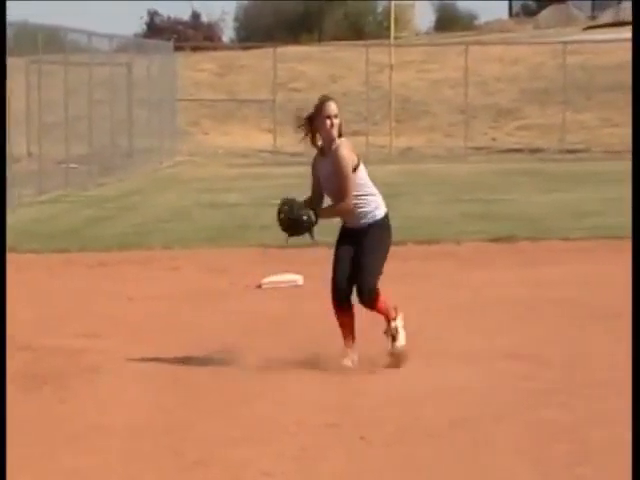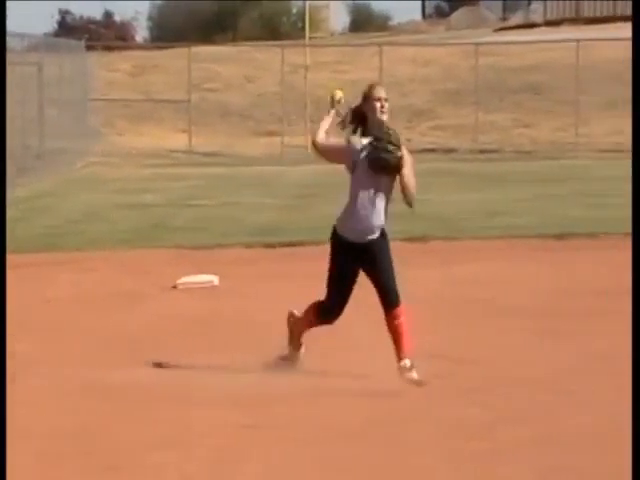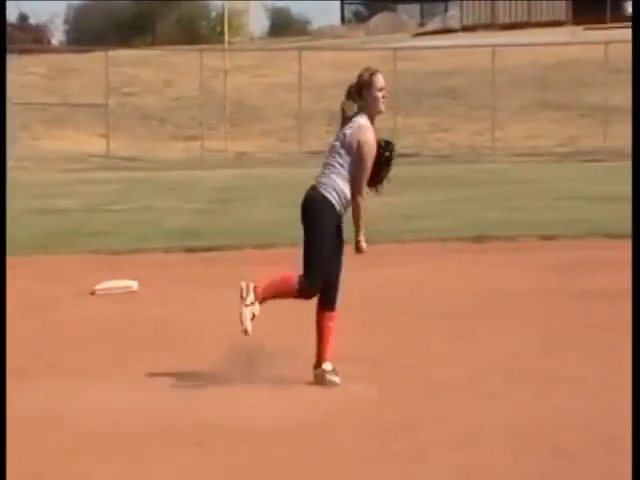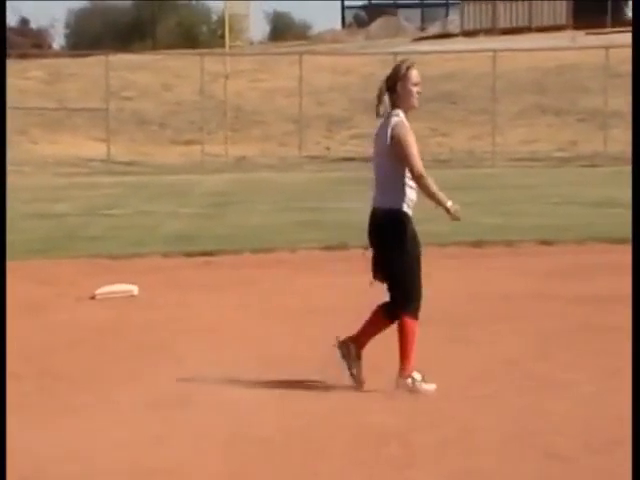
dt=0.4s
person 1, frame 1
left shoulder: (342, 152)
right shoulder: (317, 161)
left elbow: (347, 203)
right elbow: (316, 200)
left wrist: (318, 213)
left hip: (375, 225)
right hip: (350, 228)
left knee: (366, 291)
right knee: (339, 289)
left ankle: (393, 320)
right ankle: (349, 347)
person 1, frame 2
left shoulder: (399, 152)
right shoulder: (356, 146)
left elbow: (410, 198)
right elbow: (318, 143)
left wrist: (400, 161)
right wrist: (332, 110)
left hip: (374, 239)
right hip: (345, 238)
left knee: (391, 300)
right knee: (331, 310)
left ankle: (405, 362)
right ankle: (297, 324)
person 1, frame 3
left shoulder: (355, 125)
right shoulder: (366, 132)
right elbow: (360, 190)
right wrist: (360, 234)
left hip: (330, 209)
right hip: (322, 206)
left knee: (329, 293)
right knee: (312, 283)
left ankle: (323, 365)
right ankle: (254, 293)
person 1, frame 4
left shoulder: (387, 124)
right shoulder: (400, 125)
right elbow: (419, 174)
right wrist: (446, 204)
left hip: (384, 218)
right hip: (393, 219)
left knee: (399, 301)
right knee: (410, 299)
left ankle: (352, 345)
